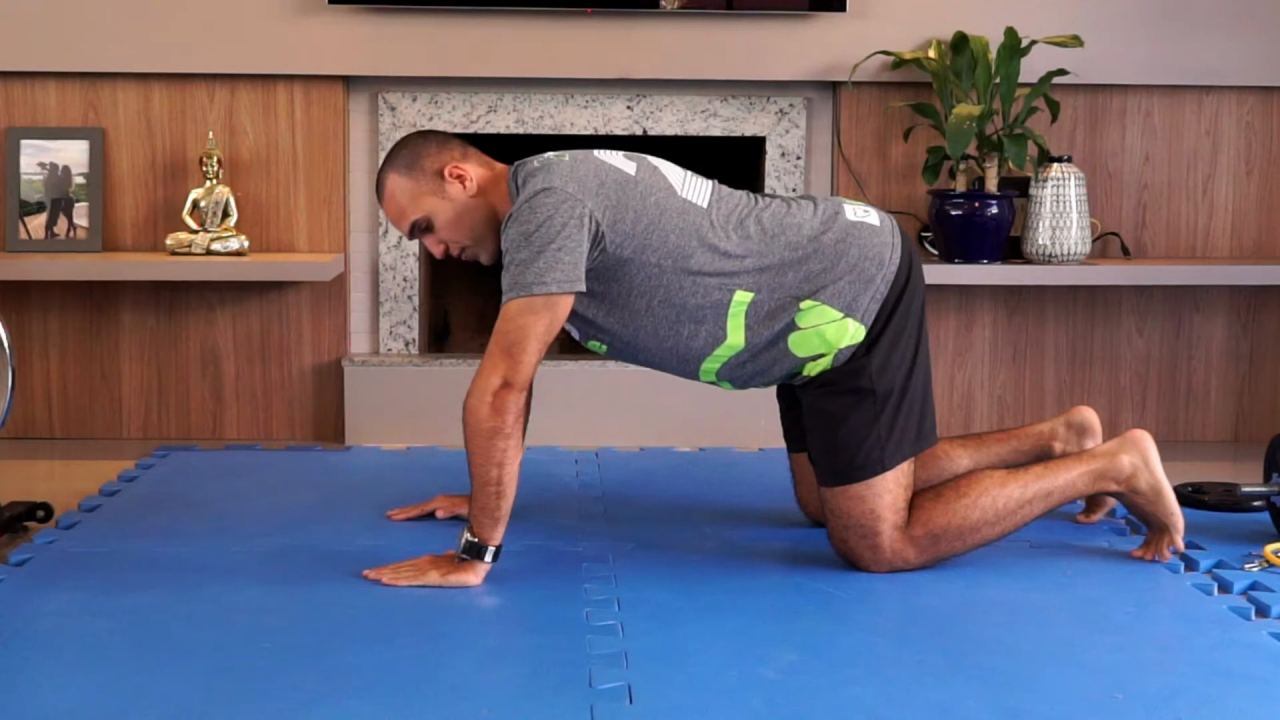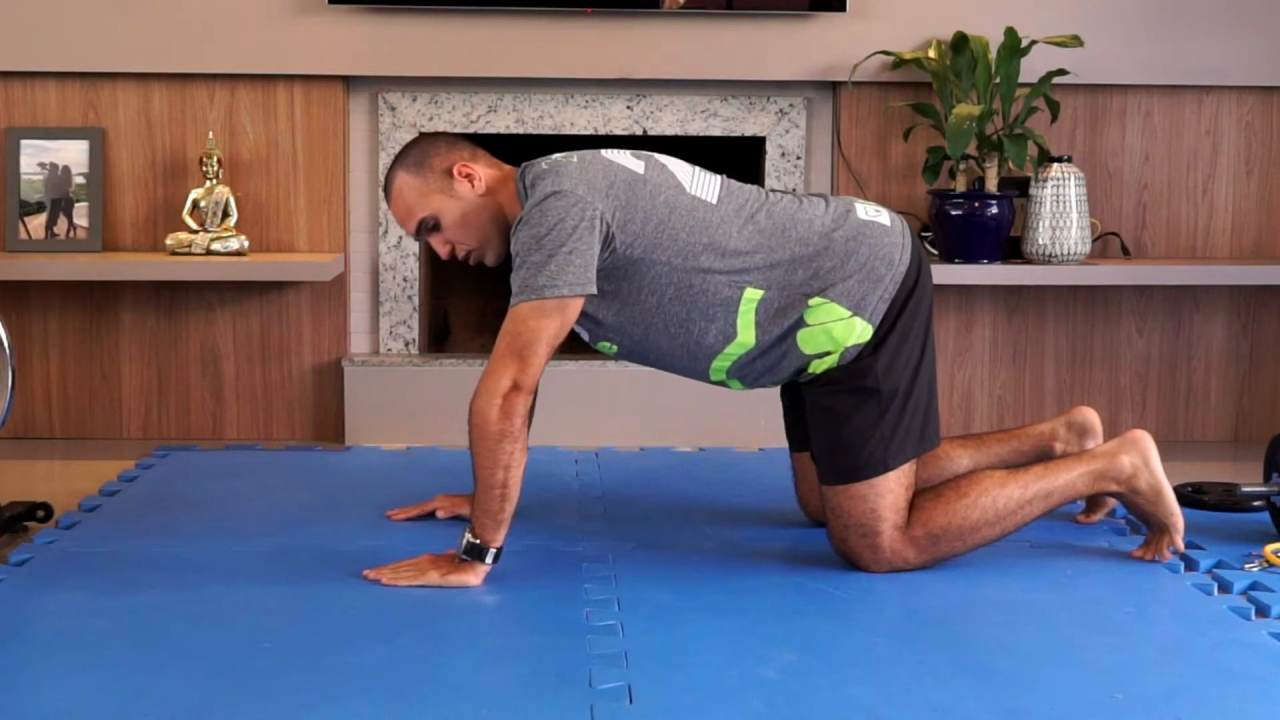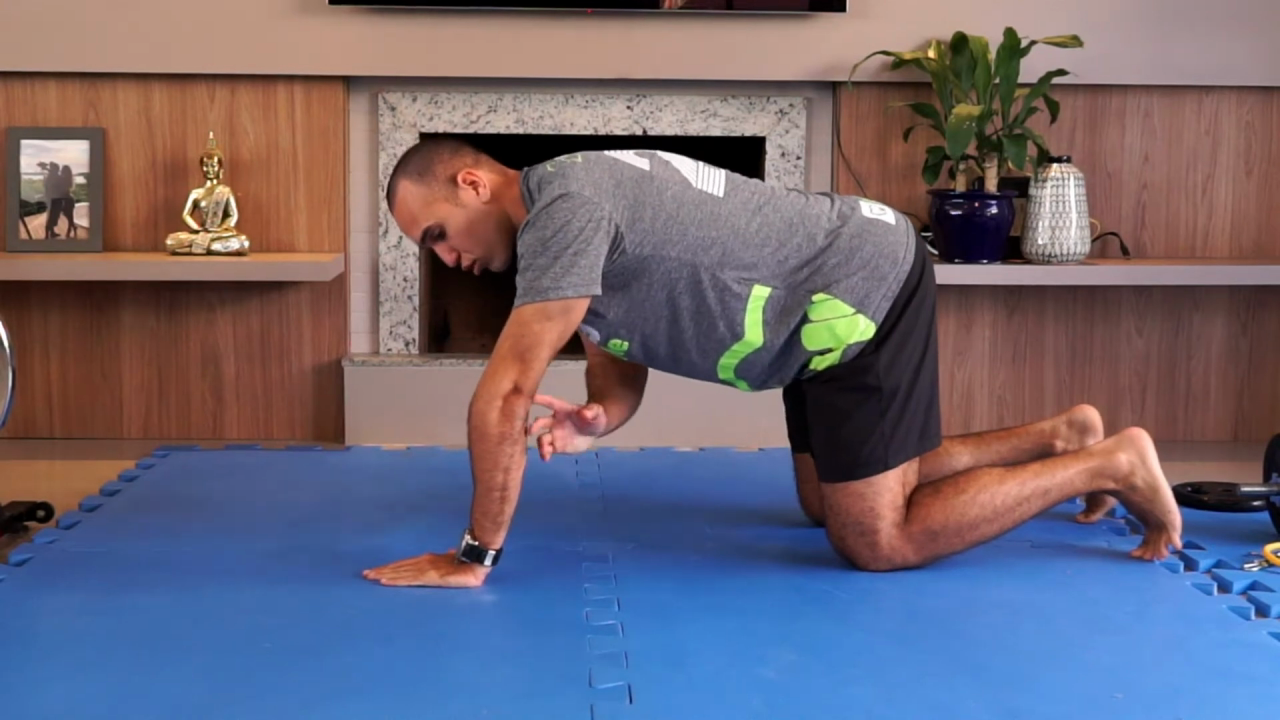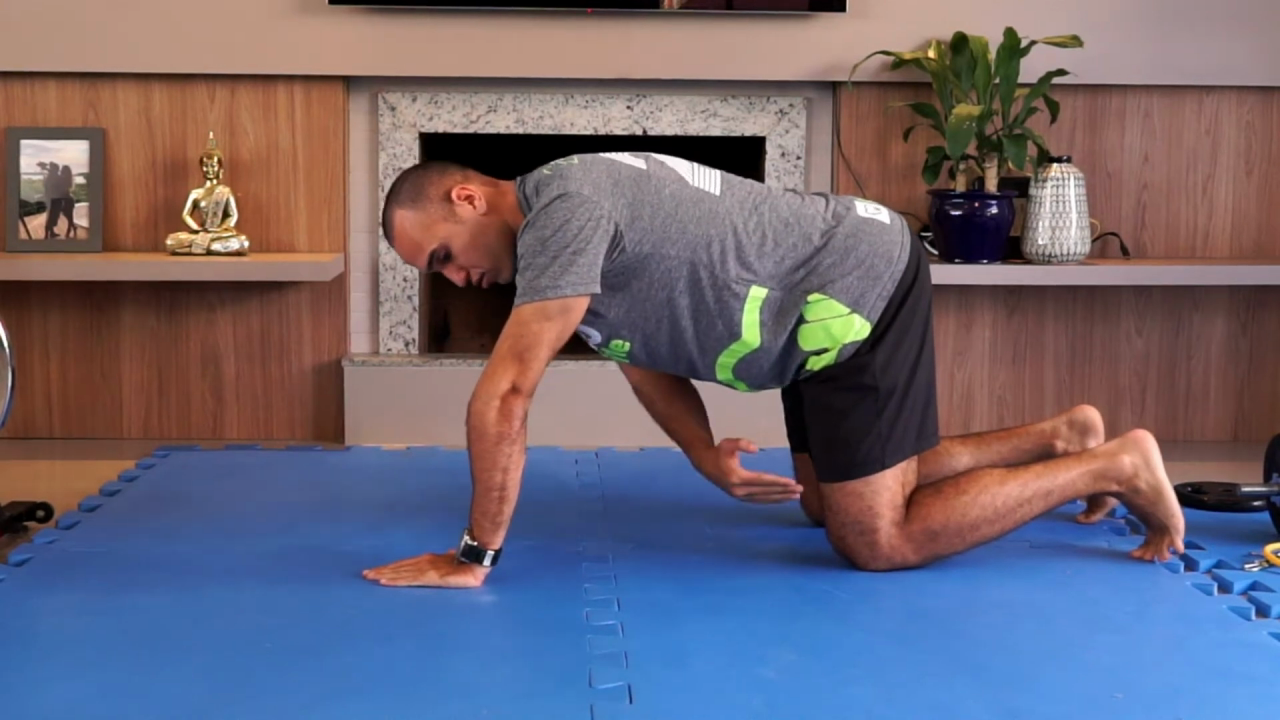
dt=0.7s
person 1, frame 1
left shoulder: (545, 204)
right shoulder: (543, 202)
left elbow: (499, 387)
right elbow: (516, 380)
left wrist: (476, 550)
right wrist: (483, 495)
left hip: (853, 289)
right hip: (829, 289)
left knee: (879, 540)
right knee: (827, 502)
left ankle: (1113, 463)
right ankle: (1057, 436)
person 1, frame 2
left shoulder: (556, 205)
right shoulder: (550, 208)
left elbow: (506, 391)
right elbow: (521, 384)
left wrist: (477, 552)
right wrist: (485, 496)
left hip: (860, 288)
right hip: (839, 287)
left knee: (879, 541)
right knee: (830, 503)
left ankle: (1113, 468)
right ankle: (1057, 439)
person 1, frame 3
left shoulder: (563, 208)
right shoulder: (563, 215)
left elbow: (504, 395)
right elbow: (619, 351)
left wrist: (475, 555)
right wrist: (595, 418)
left hip: (862, 286)
right hip: (845, 282)
left knee: (878, 538)
right knee: (829, 502)
left ankle: (1112, 464)
right ankle: (1060, 436)
person 1, frame 4
left shoulder: (562, 209)
right shoulder: (560, 224)
left elbow: (503, 395)
right elbow: (648, 353)
left wrist: (474, 555)
right wrist: (710, 459)
left hip: (857, 284)
right hip: (841, 281)
left knee: (877, 539)
right knee: (830, 501)
left ankle: (1114, 465)
right ankle: (1059, 437)
